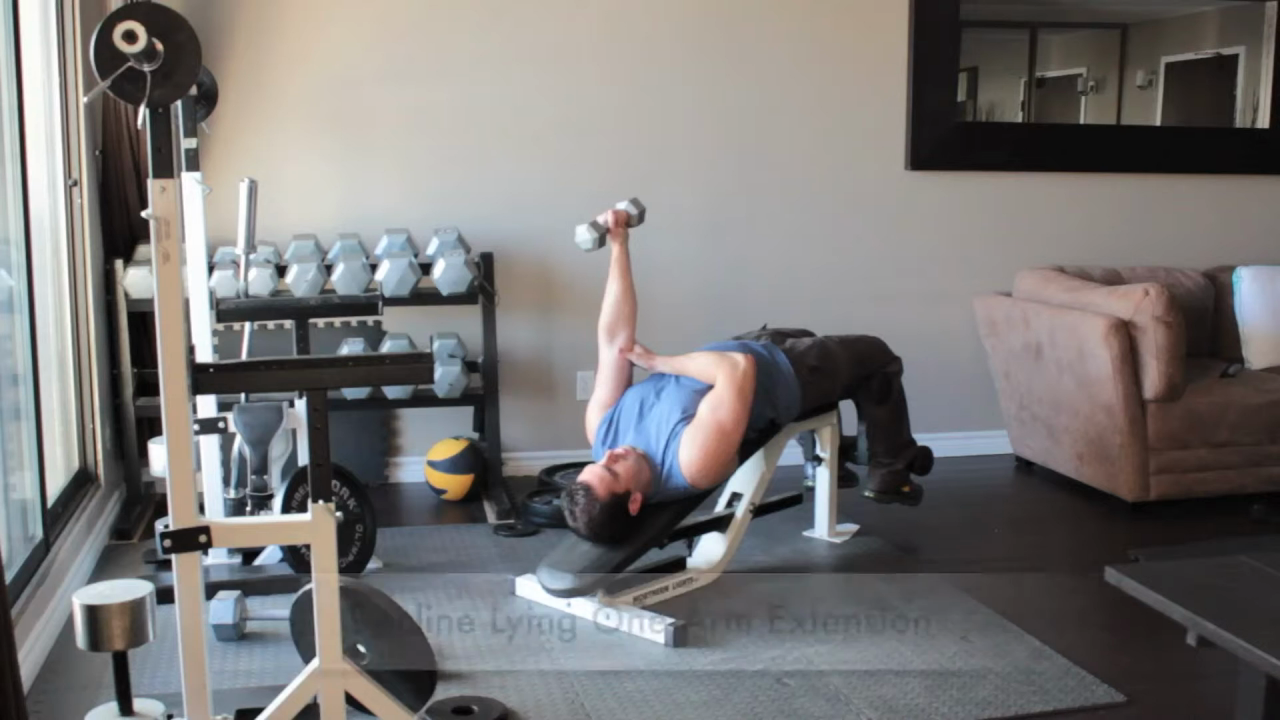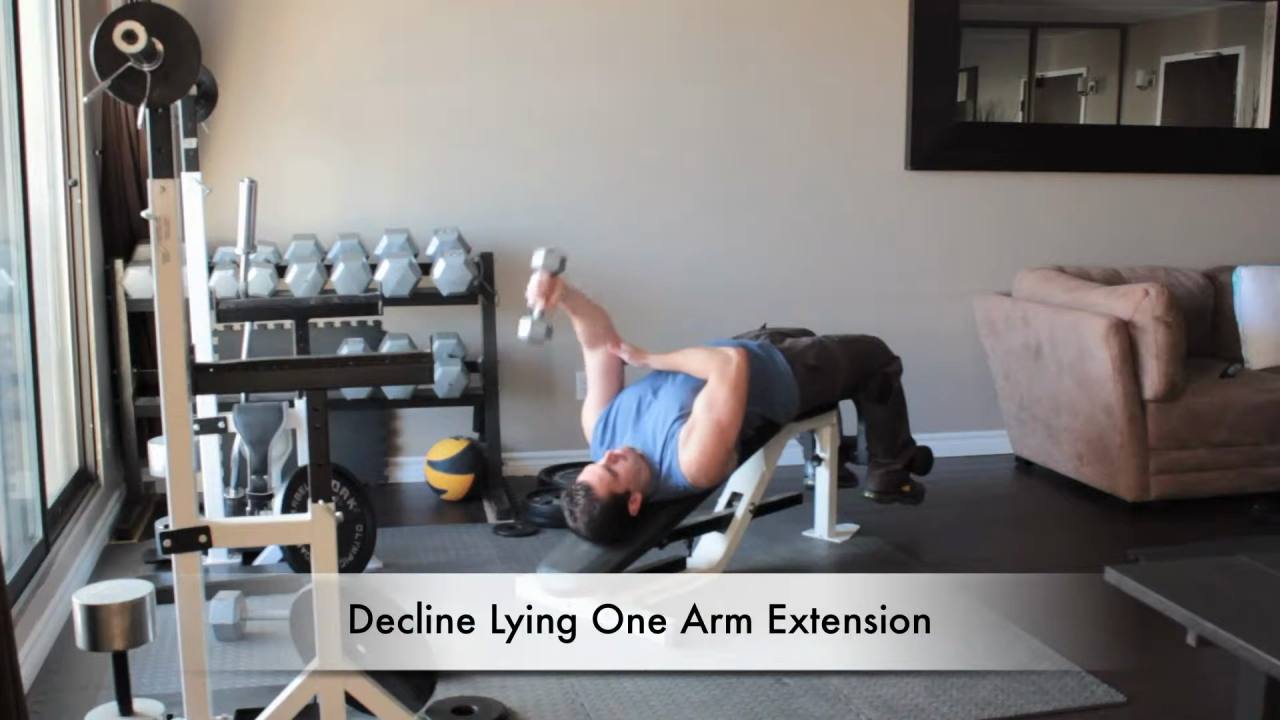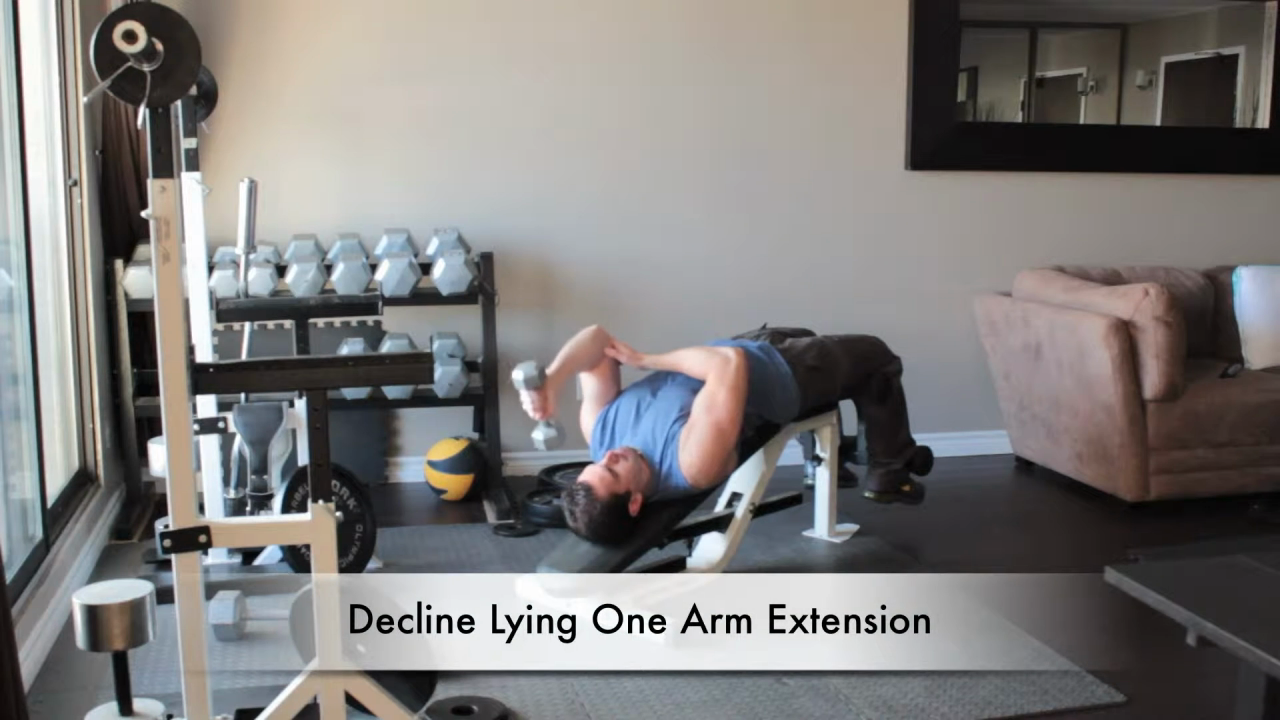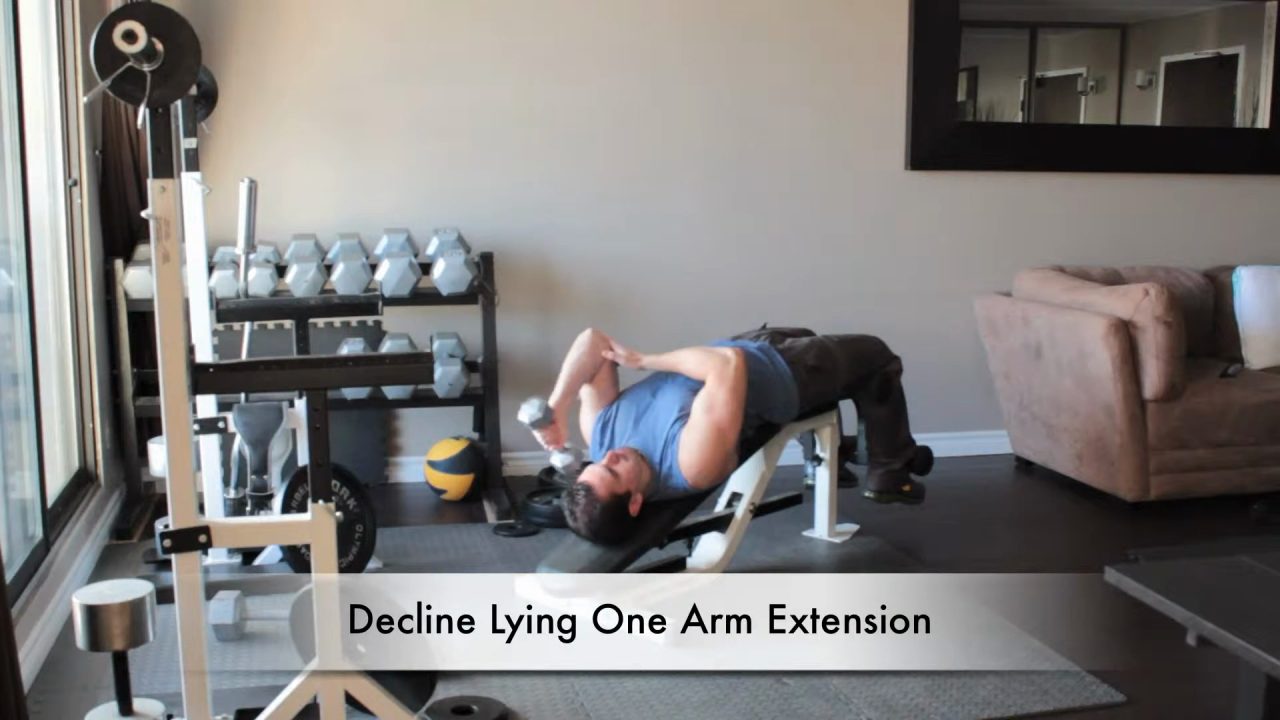
dt=0.7s
person 1, frame 1
left shoulder: (600, 428)
right shoulder: (694, 465)
left elbow: (614, 340)
right elbow: (738, 369)
left wrist: (619, 246)
right wrist: (659, 361)
left knee: (807, 341)
right knee: (876, 356)
right ankle: (891, 473)
person 1, frame 2
left shoulder: (599, 427)
right shoulder: (692, 465)
left elbow: (599, 339)
right elbow: (732, 364)
left wrist: (561, 291)
right wrist: (650, 359)
left knee: (802, 338)
right knee: (876, 358)
right ankle: (890, 474)
person 1, frame 3
left shoulder: (598, 429)
right shoulder: (693, 464)
left elbow: (596, 337)
right elbow: (729, 363)
left wrist: (548, 381)
right wrist: (644, 359)
left knee: (806, 339)
right knee: (877, 358)
right ankle: (890, 473)
person 1, frame 4
left shoulder: (598, 430)
right shoulder: (693, 465)
left elbow: (593, 340)
right elbow: (729, 365)
left wrist: (555, 405)
right wrist: (644, 360)
left knee: (806, 339)
right knee: (877, 357)
right ankle: (890, 473)
